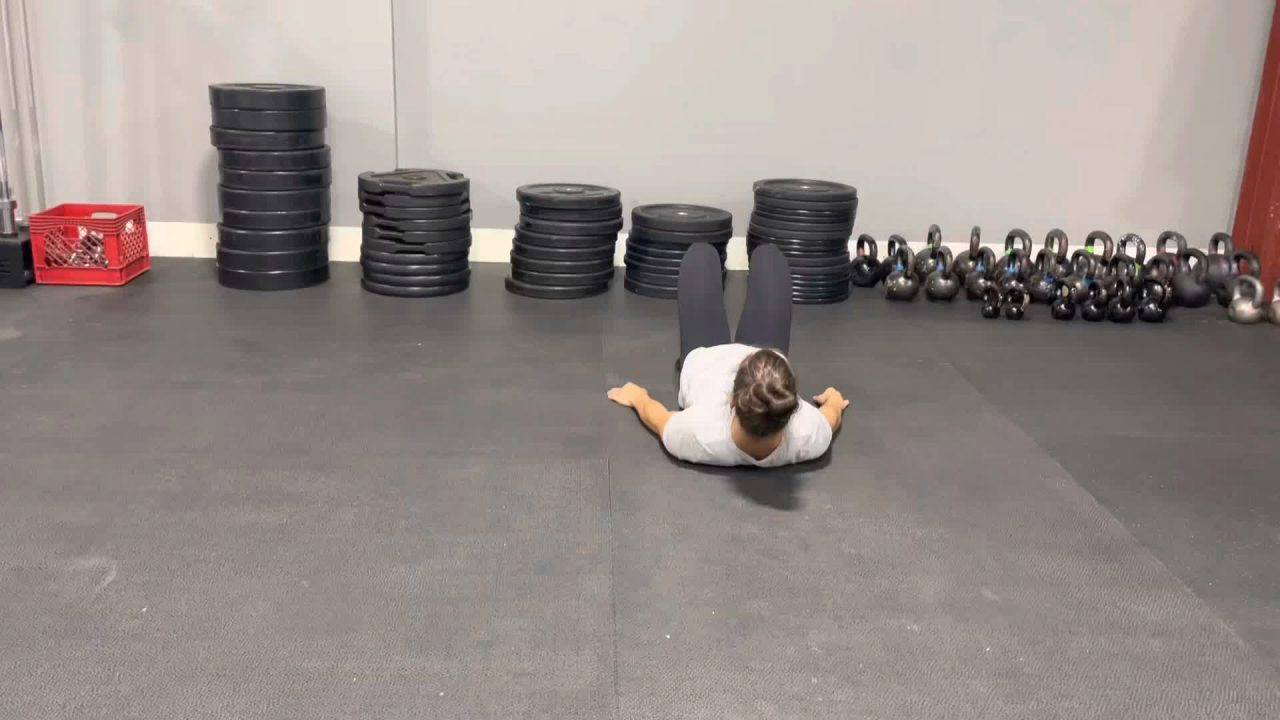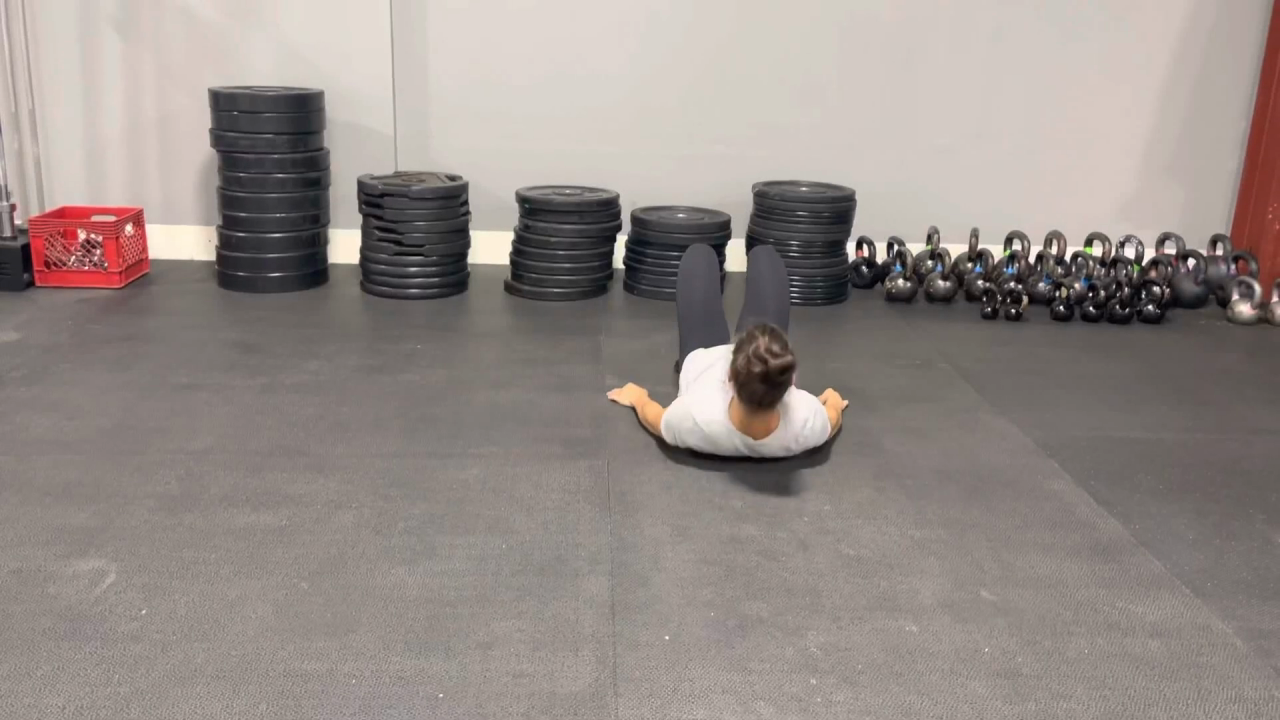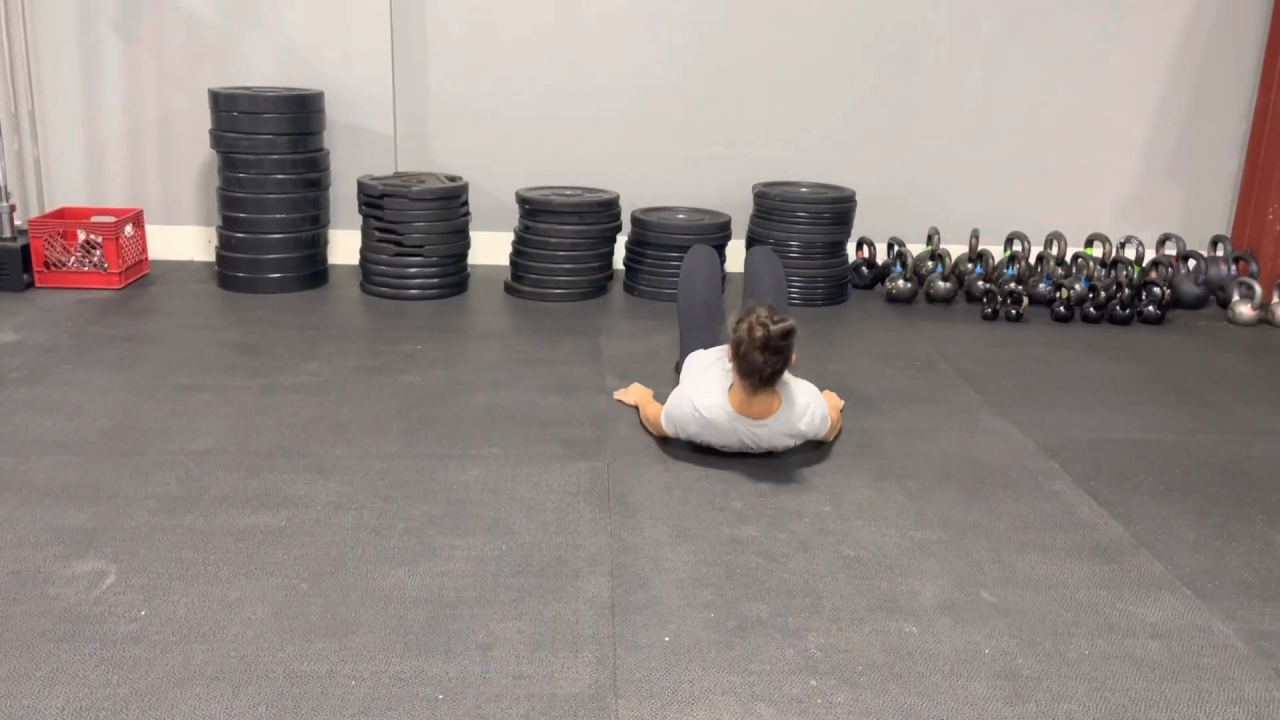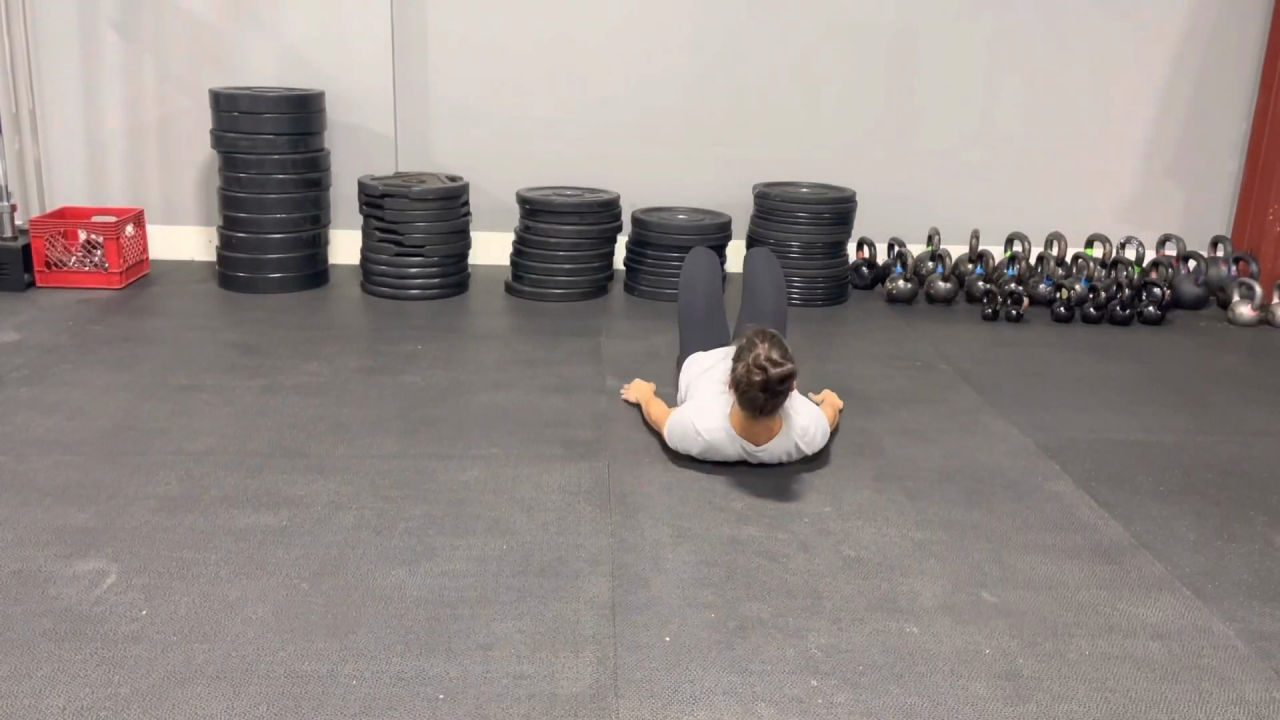
dt=0.5s
person 1, frame 1
left shoulder: (699, 437)
right shoulder: (809, 440)
left elbow: (658, 418)
left wrist: (636, 397)
right wrist: (834, 400)
left knee: (701, 253)
right knee: (767, 255)
person 1, frame 2
left shoulder: (695, 417)
right shoulder: (807, 421)
left elbow: (656, 421)
left wrist: (636, 397)
right wrist: (833, 402)
left knee: (699, 254)
right knee: (764, 255)
person 1, frame 3
left shoulder: (695, 403)
right shoulder: (806, 407)
left elbow: (658, 425)
right elbow: (830, 430)
left wrist: (640, 397)
left knee: (701, 255)
right knee: (761, 256)
person 1, frame 4
left shoulder: (696, 429)
right shoulder: (808, 433)
left elbow: (659, 417)
left wrist: (643, 393)
right wrist: (831, 402)
left knee: (701, 257)
right knee: (760, 258)
